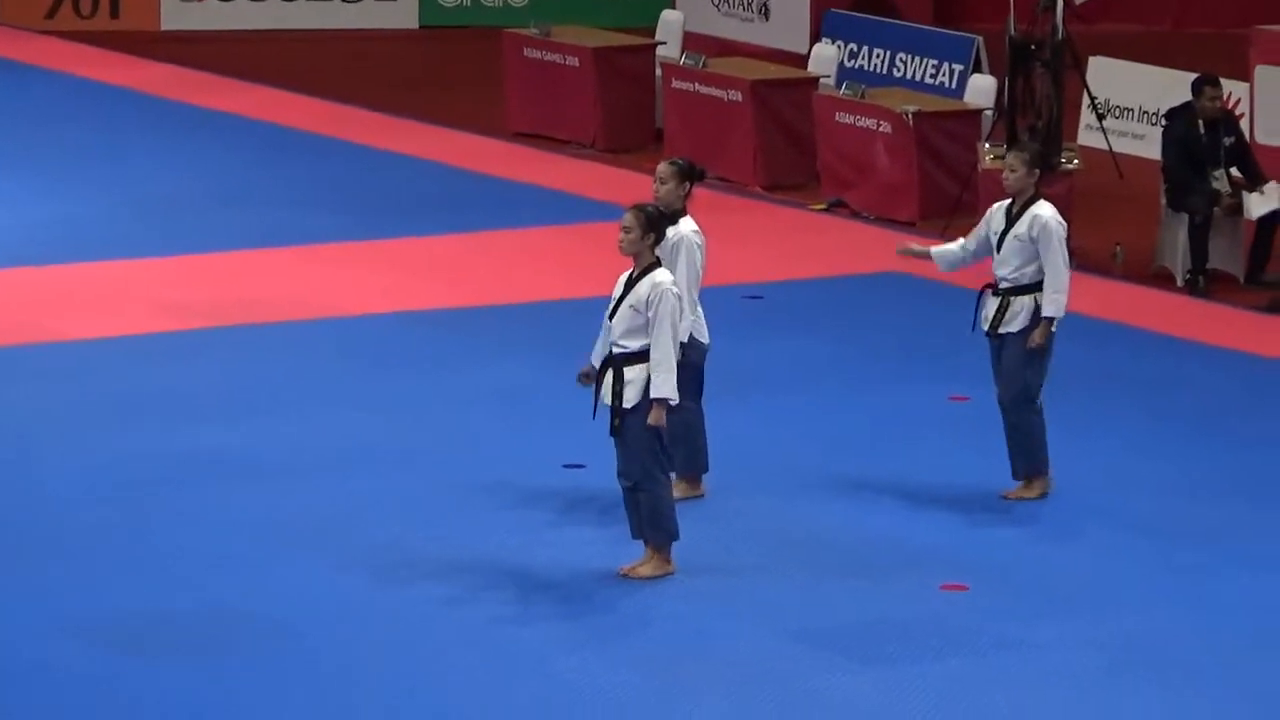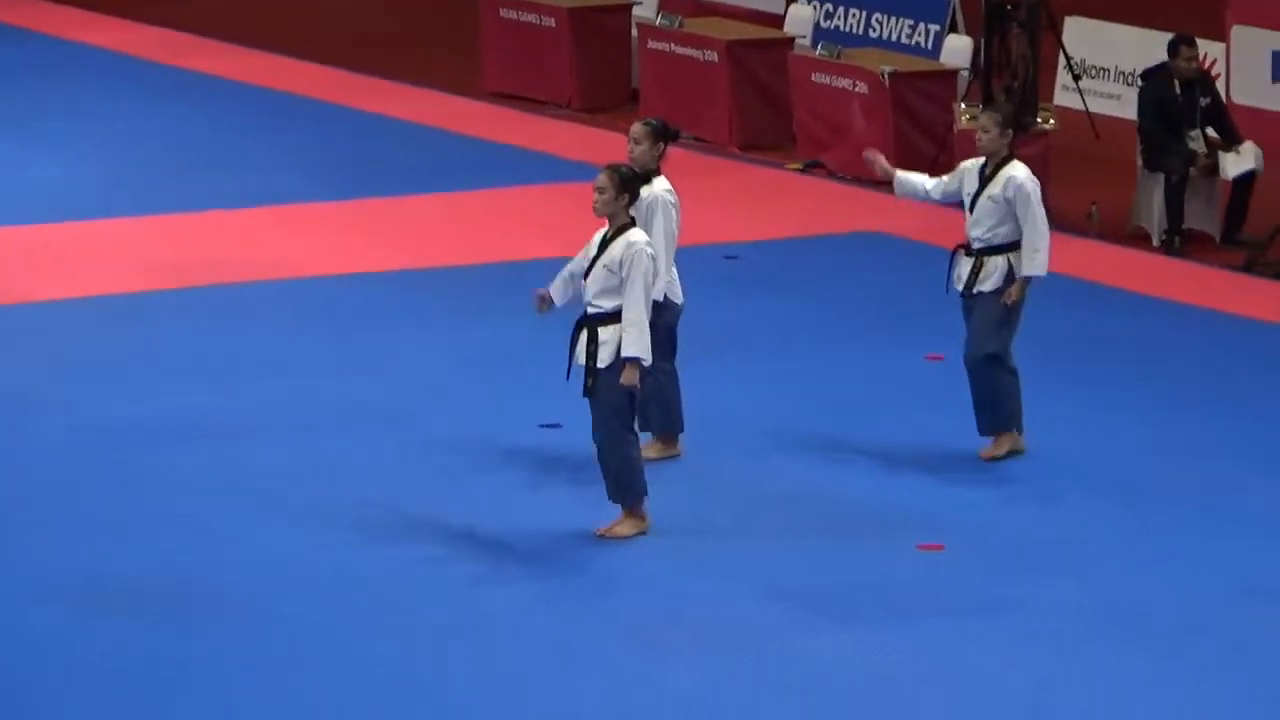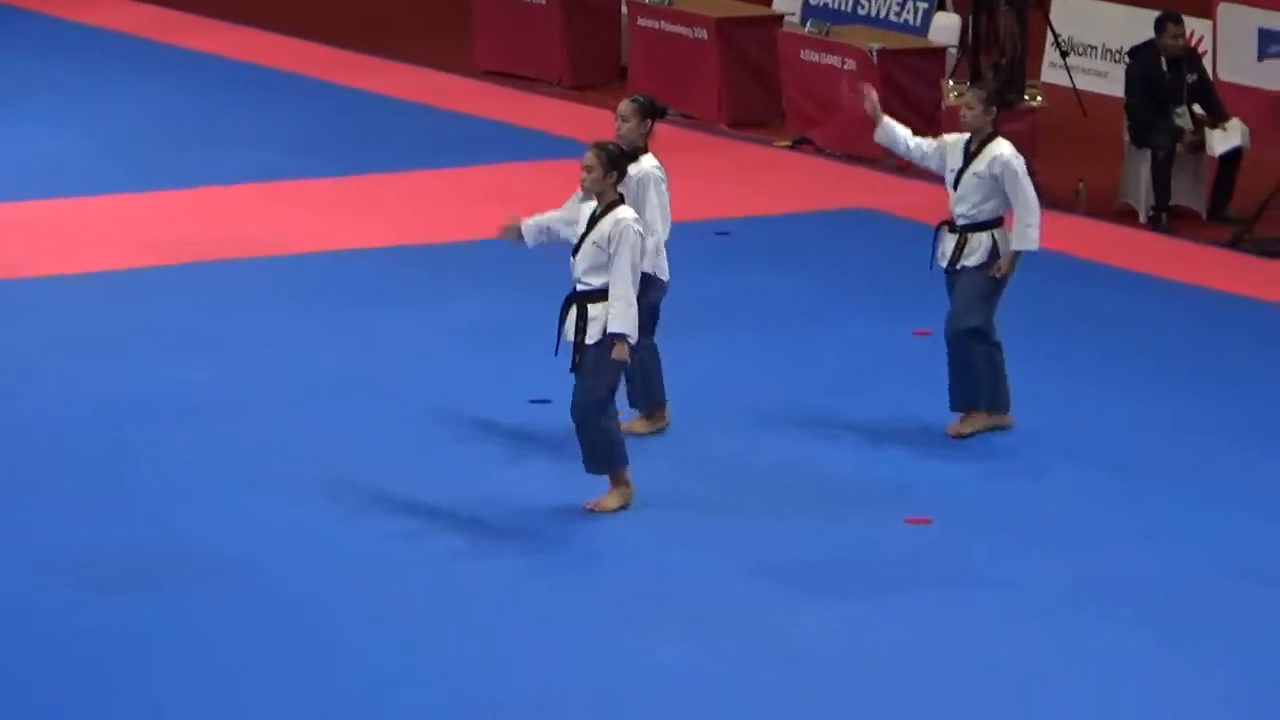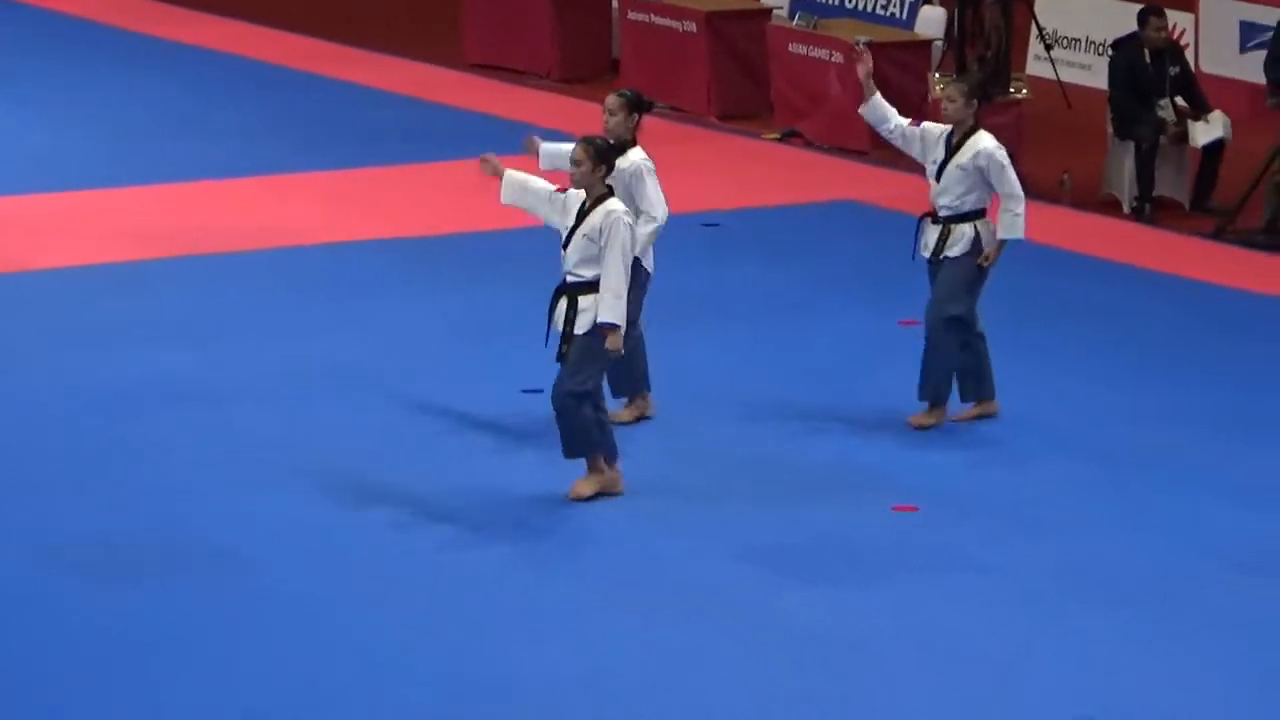
dt=0.1s
person 1, frame 1
left shoulder: (661, 286)
right shoulder: (628, 279)
left elbow: (664, 348)
left wrist: (660, 403)
right wrist: (595, 364)
left hip: (644, 387)
right hip: (620, 383)
left knee: (648, 471)
right knee: (630, 472)
left ankle: (663, 556)
right ankle: (651, 552)
person 1, frame 2
left shoulder: (636, 247)
right shoulder: (602, 237)
left elbow: (637, 308)
right elbow: (579, 271)
left wrist: (632, 363)
right wrist: (552, 294)
left hip: (618, 347)
right hip: (595, 344)
left knee: (616, 430)
right knee: (604, 431)
left ankle: (637, 514)
right ankle: (626, 511)
person 1, frame 3
left shoulder: (624, 224)
right shoulder: (585, 211)
left elbow: (625, 285)
right elbow: (555, 221)
left wrist: (622, 339)
right wrist: (522, 229)
left hip: (607, 323)
right hip: (584, 319)
left knee: (588, 405)
right knee: (595, 405)
left ankle: (622, 485)
right ankle: (619, 485)
person 1, frame 4
left shoulder: (614, 216)
right shoulder: (572, 201)
left elbow: (617, 277)
right elbow: (539, 192)
left wrist: (614, 329)
right wrist: (501, 172)
left hip: (596, 314)
right hip: (573, 310)
left knee: (568, 392)
right knee: (583, 393)
left ankle: (598, 470)
right ankle: (609, 474)
person 2, frame 1
left shoulder: (1045, 219)
right shoulder: (999, 212)
left elbow: (1057, 275)
right elbow: (970, 248)
left wrist: (1045, 326)
right wrist: (928, 252)
left hip: (1029, 315)
right hip: (1000, 312)
left knee: (1018, 397)
right knee: (1012, 397)
left ankle: (1038, 477)
right ankle: (1032, 477)
person 2, frame 2
left shoulder: (1019, 180)
right shoulder: (970, 170)
left elbow: (1037, 233)
right elbow: (934, 189)
left wrist: (1023, 283)
right wrist: (891, 173)
left hip: (1002, 275)
right hip: (973, 272)
left knee: (983, 354)
right knee: (984, 355)
left ankle: (1007, 431)
right ankle: (1006, 433)
person 2, frame 3
left shoulder: (1004, 158)
right shoulder: (953, 146)
left elbow: (1027, 208)
right elbow: (911, 146)
left wrist: (1013, 256)
right wrist: (878, 117)
left hip: (986, 251)
right hip: (956, 248)
left knee: (961, 329)
right knee: (975, 330)
left ankle: (976, 409)
right ankle: (998, 411)
person 2, frame 4
left shoulder: (986, 150)
right shoulder: (933, 136)
left elbow: (1013, 198)
right elbow: (893, 125)
left wrist: (998, 244)
right wrist: (867, 83)
left hip: (967, 242)
right hip: (938, 239)
left knee: (940, 317)
right knee: (958, 319)
left ankle: (936, 403)
right ankle: (983, 399)
person 3, frame 1
left shoulder: (685, 235)
left elbow: (684, 292)
left wrist: (673, 340)
left hip: (681, 334)
left knee: (683, 404)
right knee: (668, 403)
left ankle: (692, 480)
right ankle: (684, 475)
person 3, frame 2
left shoulder: (659, 195)
left elbow: (661, 253)
left wrist: (648, 299)
left hip: (656, 294)
left knee: (657, 364)
right knee: (642, 363)
left ankle: (668, 440)
right ankle: (659, 435)
person 3, frame 3
left shoulder: (648, 171)
right shoulder: (626, 163)
left elbow: (656, 229)
left hip: (641, 271)
left knee: (638, 340)
right knee: (634, 339)
left ankle: (654, 415)
right ankle: (649, 409)
person 3, frame 4
left shoulder: (638, 164)
left elbow: (657, 214)
left wrist: (628, 251)
right wrist: (542, 148)
left hip: (629, 260)
right knee: (623, 328)
left ankle: (637, 401)
right ankle: (639, 399)
person 4, frame 1
left shoulder: (1228, 120)
right shoulder: (1178, 127)
left elbow: (1244, 156)
right elbow: (1177, 175)
left wrist: (1261, 185)
right wrist: (1215, 198)
left hip: (1221, 185)
right hip: (1186, 189)
right knee: (1201, 208)
left ankle: (1255, 272)
right ankle: (1197, 276)
person 4, frame 2
left shoulder: (1204, 80)
right shoulder: (1154, 88)
left elbow: (1220, 116)
right elbow: (1152, 135)
left wrist: (1237, 145)
right wrist: (1191, 158)
left hip: (1197, 145)
right hip: (1162, 149)
right knee: (1178, 169)
left ankle: (1231, 232)
right ankle: (1173, 236)
person 4, frame 3
left shoulder: (1191, 57)
right shoulder: (1141, 65)
left elbow: (1206, 93)
right elbow: (1140, 112)
left wrist: (1223, 122)
right wrist: (1178, 134)
left hip: (1183, 122)
right hip: (1149, 126)
right knee: (1164, 145)
left ankle: (1218, 208)
right ankle: (1160, 213)
person 4, frame 4
left shoulder: (1173, 49)
right shoulder: (1124, 57)
left elbow: (1189, 85)
right elbow: (1122, 104)
left wrist: (1206, 113)
right wrist: (1161, 126)
left hip: (1166, 113)
right hip: (1132, 118)
right knee: (1148, 137)
left ankle: (1201, 199)
right ankle: (1143, 203)
